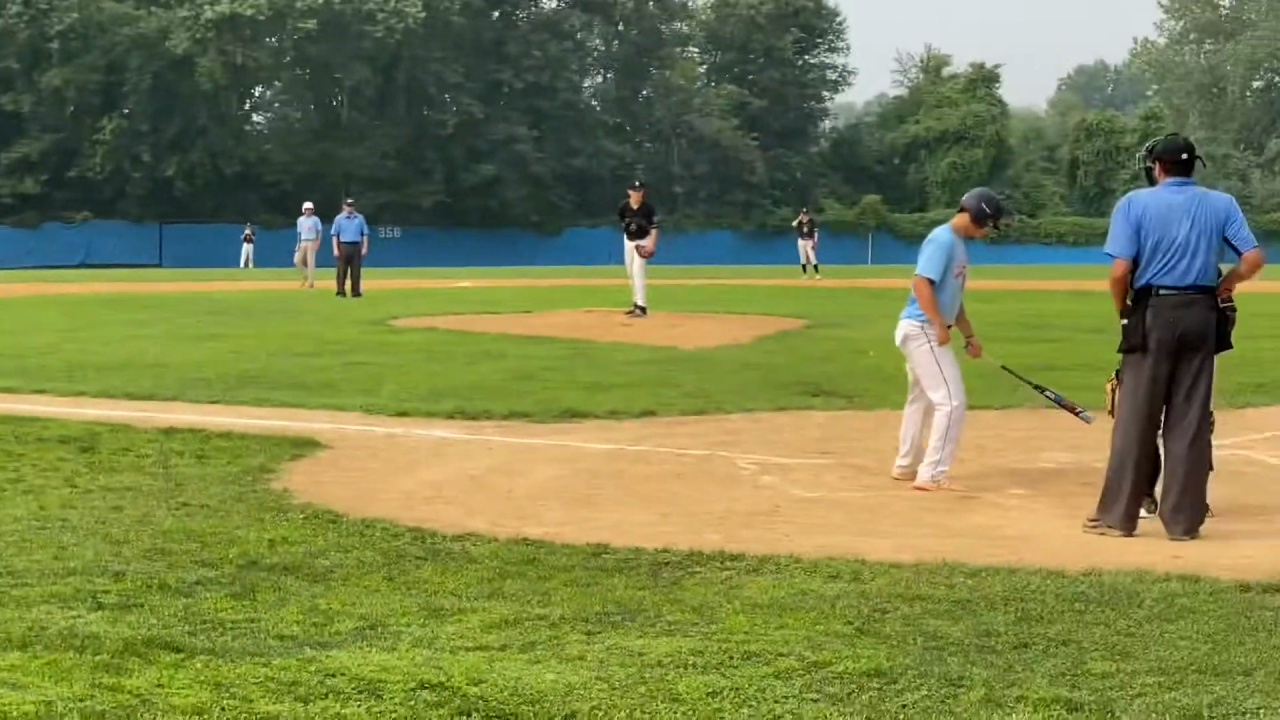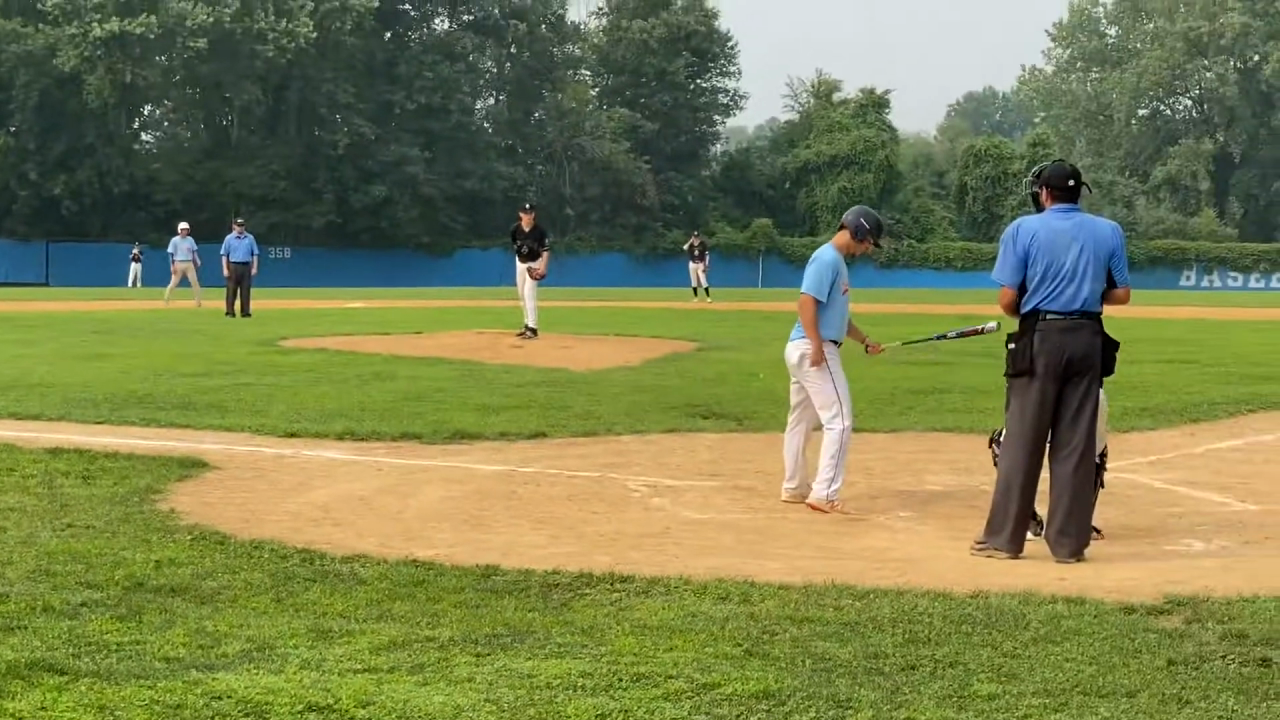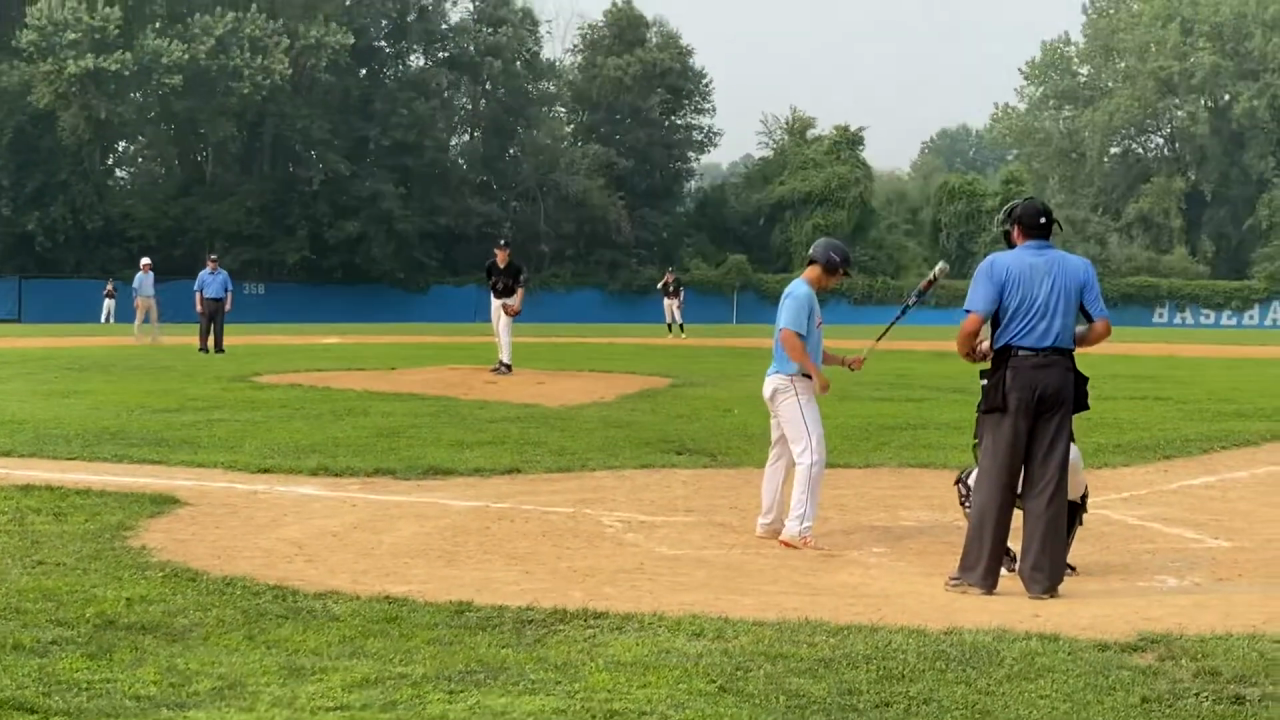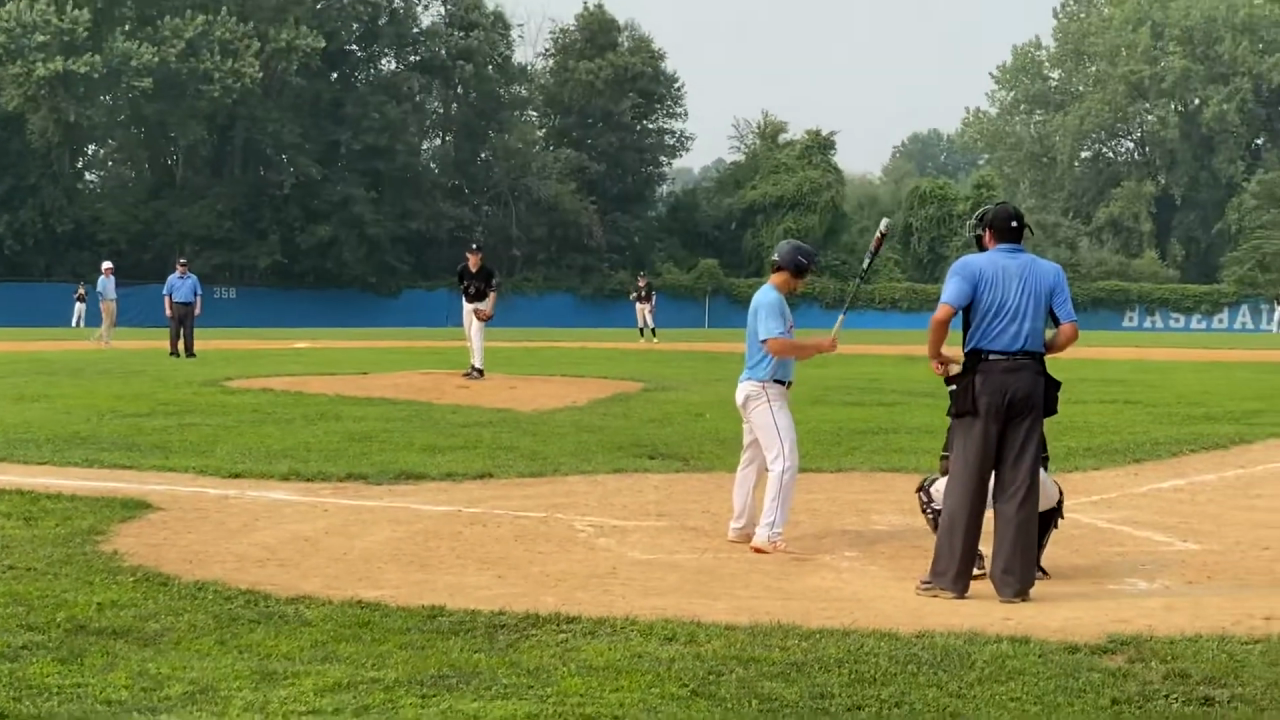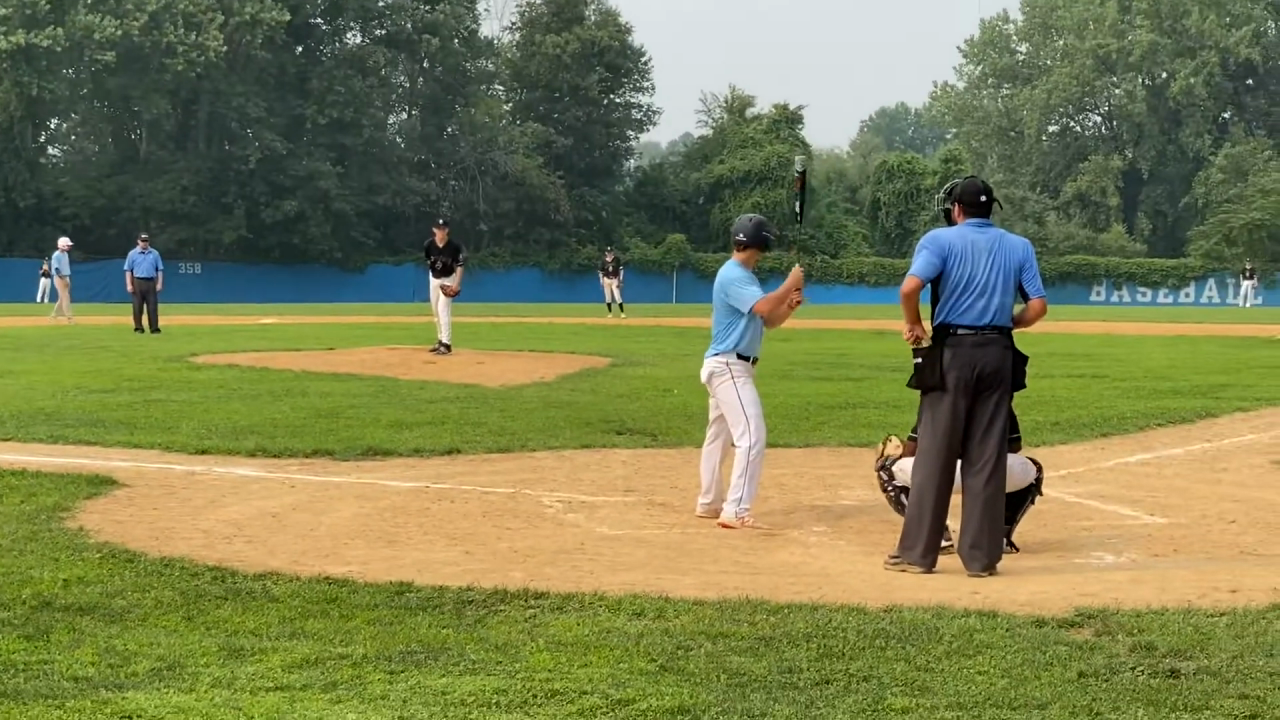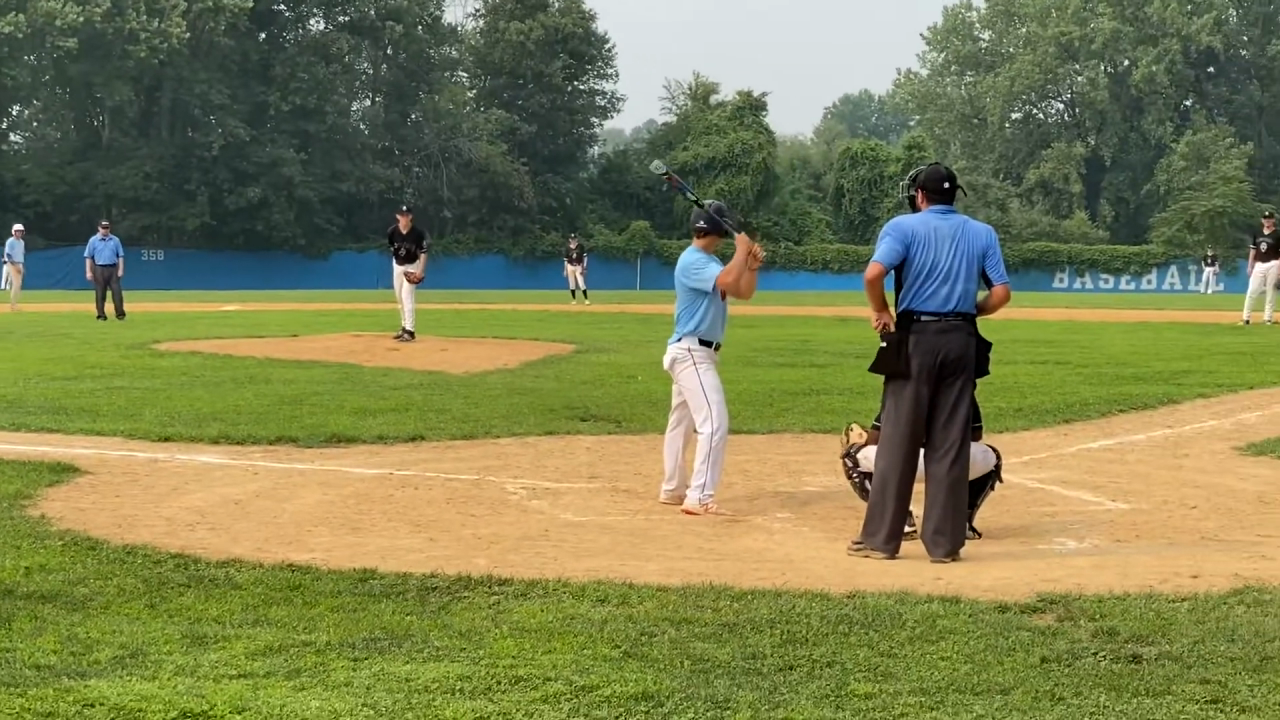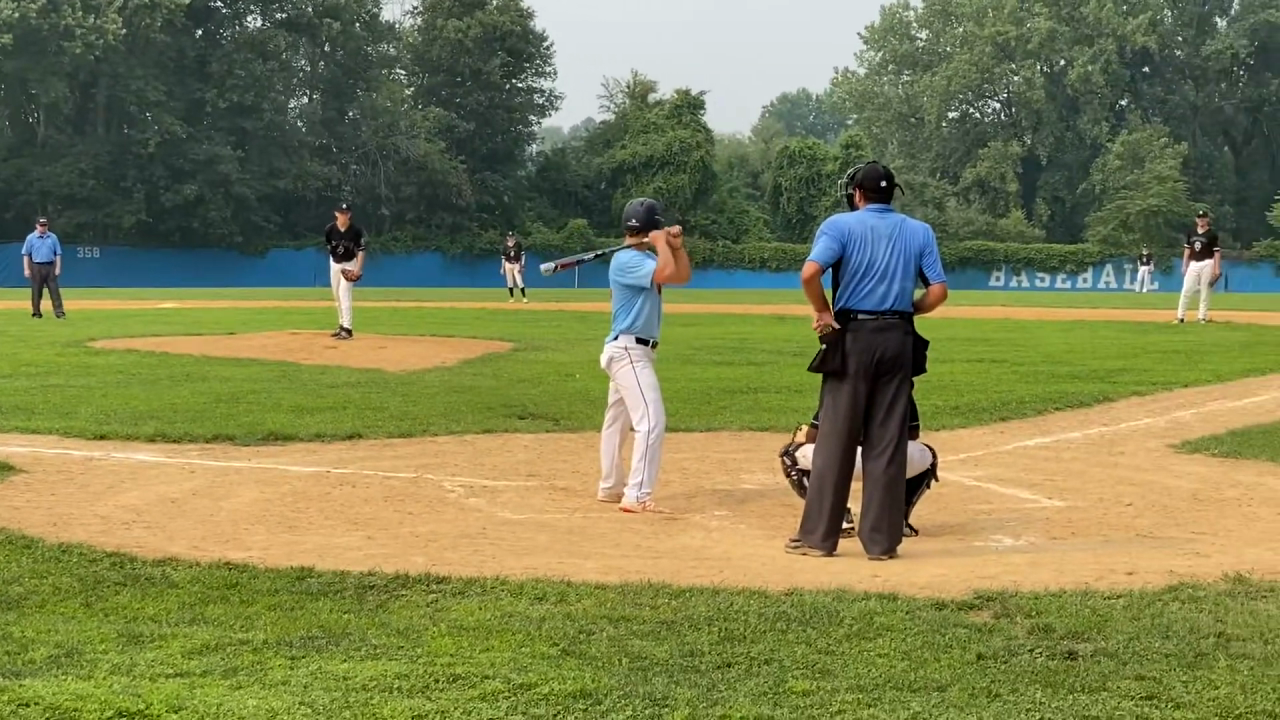
dt=0.3s
person 1, frame 1
left shoulder: (1134, 203)
right shoulder: (1222, 203)
left elbow: (1118, 272)
right elbow: (1253, 258)
left wrist: (1123, 310)
right wrist: (1225, 283)
left hip: (1152, 314)
right hip: (1203, 316)
left knee: (1135, 417)
right knee: (1188, 420)
left ankle: (1117, 514)
right ankle: (1182, 519)
person 1, frame 2
left shoulder: (1022, 229)
right shoulder: (1109, 231)
left elbow: (1006, 299)
right elbow: (1121, 294)
left wrist: (1022, 312)
left hip: (1040, 339)
right hip: (1087, 340)
left knee: (1022, 442)
right knee: (1077, 445)
left ankle: (1004, 539)
right ankle: (1069, 542)
person 1, frame 3
left shoulder: (997, 264)
right shoulder: (1080, 267)
left elbow: (972, 325)
right elbow: (1101, 328)
left wrist: (968, 351)
left hip: (1013, 374)
right hip: (1058, 376)
left knee: (995, 476)
right knee: (1049, 480)
left ankle: (978, 574)
right ankle: (1043, 578)
person 1, frame 4
left shoulder: (971, 265)
right shoulder: (1051, 271)
left elbow: (942, 316)
right elbow: (1069, 332)
left wrist: (936, 354)
left hip: (984, 377)
right hip: (1030, 380)
left knee: (967, 478)
right knee: (1020, 483)
left ankle: (949, 578)
right ankle: (1014, 581)
person 1, frame 5
left shoulder: (940, 239)
right shoulder: (1020, 246)
left elbow: (910, 287)
right elbow: (1037, 307)
left wrist: (913, 323)
left hip: (952, 351)
right hip: (997, 353)
left knee: (935, 453)
right knee: (988, 457)
left ankle: (917, 552)
right ankle: (982, 556)
person 1, frame 6
left shoulder: (903, 226)
right shoulder: (983, 233)
left elbow: (873, 273)
right elbow: (1001, 292)
left wrist: (880, 310)
left hip: (915, 338)
right hip: (961, 340)
left knee: (898, 439)
right knee: (951, 443)
left ankle: (880, 538)
right ankle: (944, 542)
person 1, frame 7
left shoulder: (841, 224)
right shoulder: (920, 231)
left elbow: (810, 272)
right elbow: (938, 292)
left wrist: (822, 311)
left hip: (853, 336)
right hip: (898, 338)
left knee: (836, 437)
right knee: (888, 441)
left ankle: (818, 536)
right ankle: (882, 539)
person 2, frame 1
left shoulder: (958, 244)
right shoulder: (943, 239)
left elbow: (954, 297)
right elbow: (921, 284)
left wrist: (969, 335)
right wrist: (941, 326)
left hip: (920, 329)
right hip: (922, 330)
left knee: (921, 398)
right knee: (950, 402)
left ankle: (906, 465)
right ankle: (931, 475)
person 2, frame 2
left shoulder: (838, 260)
right shoulder: (827, 258)
right elbow: (806, 302)
left wrist: (864, 340)
right wrist: (817, 345)
left hip: (803, 349)
right hip: (812, 349)
left knee: (800, 420)
right knee: (839, 421)
left ankle: (794, 488)
right ankle: (824, 494)
person 2, frame 3
left shoulder: (806, 293)
right shoulder: (800, 292)
right elbow: (788, 337)
left wrist: (842, 361)
right wrist: (816, 374)
left hip: (785, 383)
right hip: (791, 383)
left knee: (781, 455)
right knee: (811, 456)
left ankle: (769, 523)
right ankle: (797, 530)
person 2, frame 4
left shoulder: (775, 299)
right shoulder: (769, 299)
left elbow: (787, 349)
right elbow: (776, 345)
left wrist: (816, 347)
right wrist: (815, 346)
left hip: (758, 390)
right hip: (764, 391)
left knee: (753, 460)
right knee: (785, 461)
left ankle: (740, 527)
right ankle: (767, 536)
person 2, frame 5
left shoulder: (743, 275)
right shoulder: (734, 275)
left elbow: (768, 320)
right elbow: (764, 307)
left wrist: (790, 304)
right wrist: (789, 283)
left hip: (726, 366)
right hip: (729, 366)
left knee: (718, 436)
right knee: (751, 437)
left ankle: (709, 503)
right ankle: (735, 512)
person 2, frame 6
left shoulder: (709, 261)
right shoulder: (693, 261)
left elbow: (744, 292)
right elbow: (728, 280)
left wrist: (752, 265)
right wrist: (741, 248)
left hip: (692, 352)
right hip: (692, 352)
left knee: (681, 422)
right knee: (714, 423)
left ankle: (673, 489)
right ankle: (699, 498)
person 2, frame 7
left shoulder: (645, 257)
right shoulder: (627, 259)
left elbow: (682, 275)
right elbow: (667, 274)
left wrist: (676, 245)
right wrist: (661, 244)
left hip: (630, 350)
right hip: (629, 350)
left knee: (617, 420)
right knee: (651, 422)
left ankle: (610, 487)
right ankle: (636, 497)
